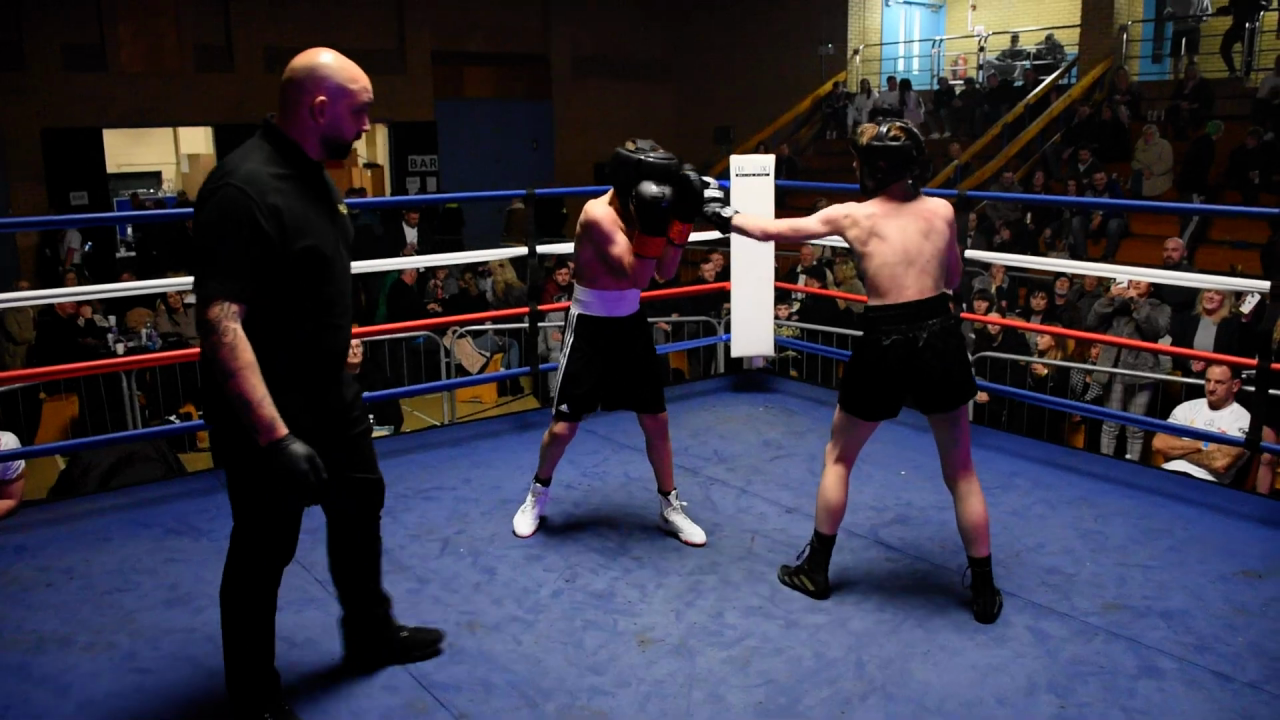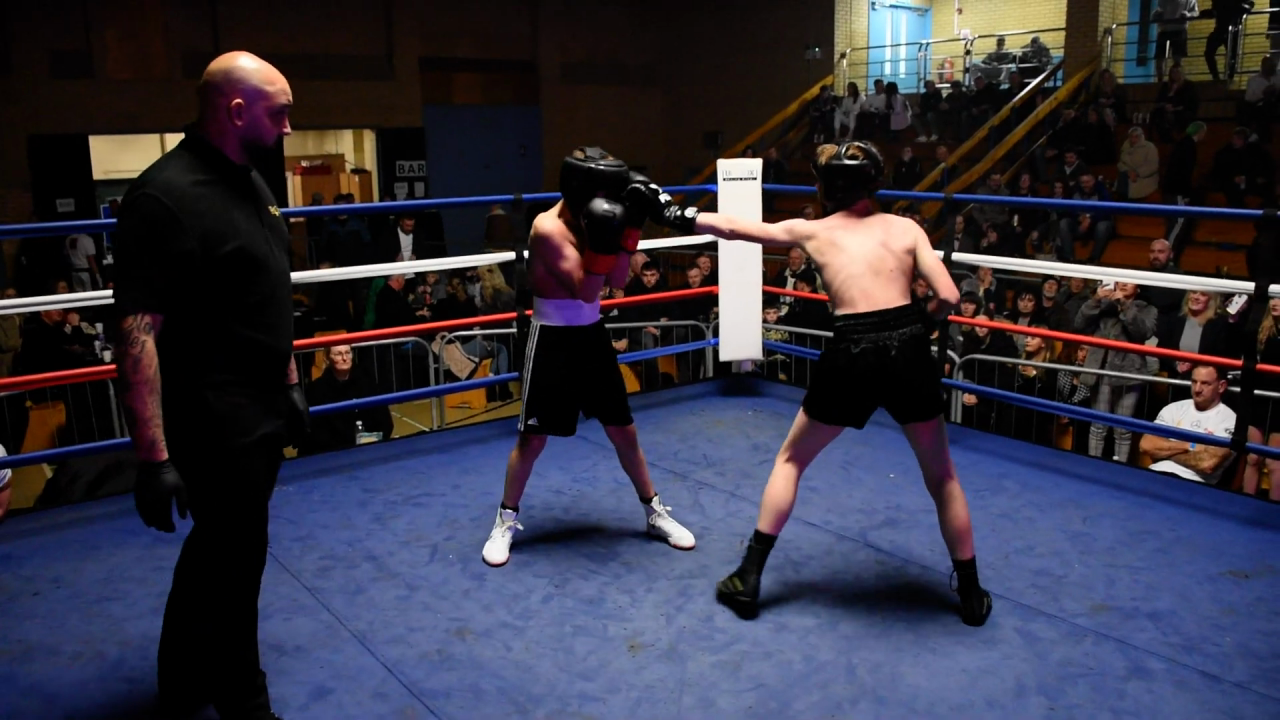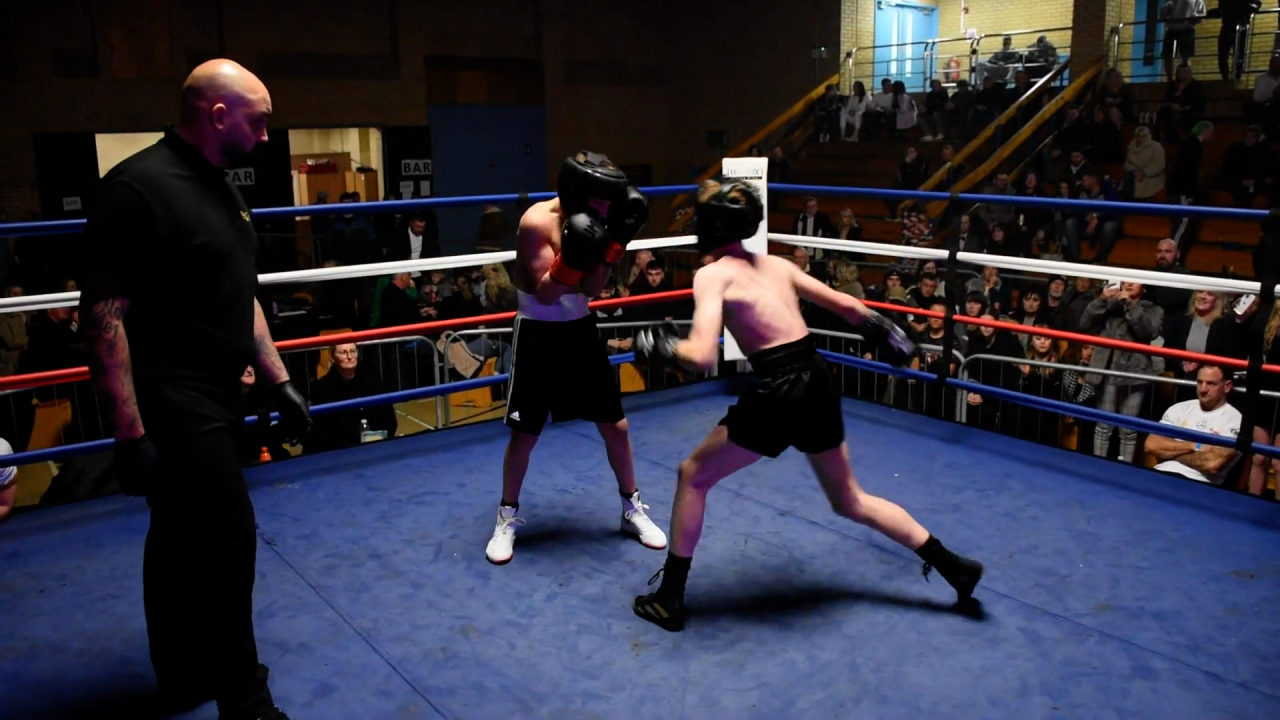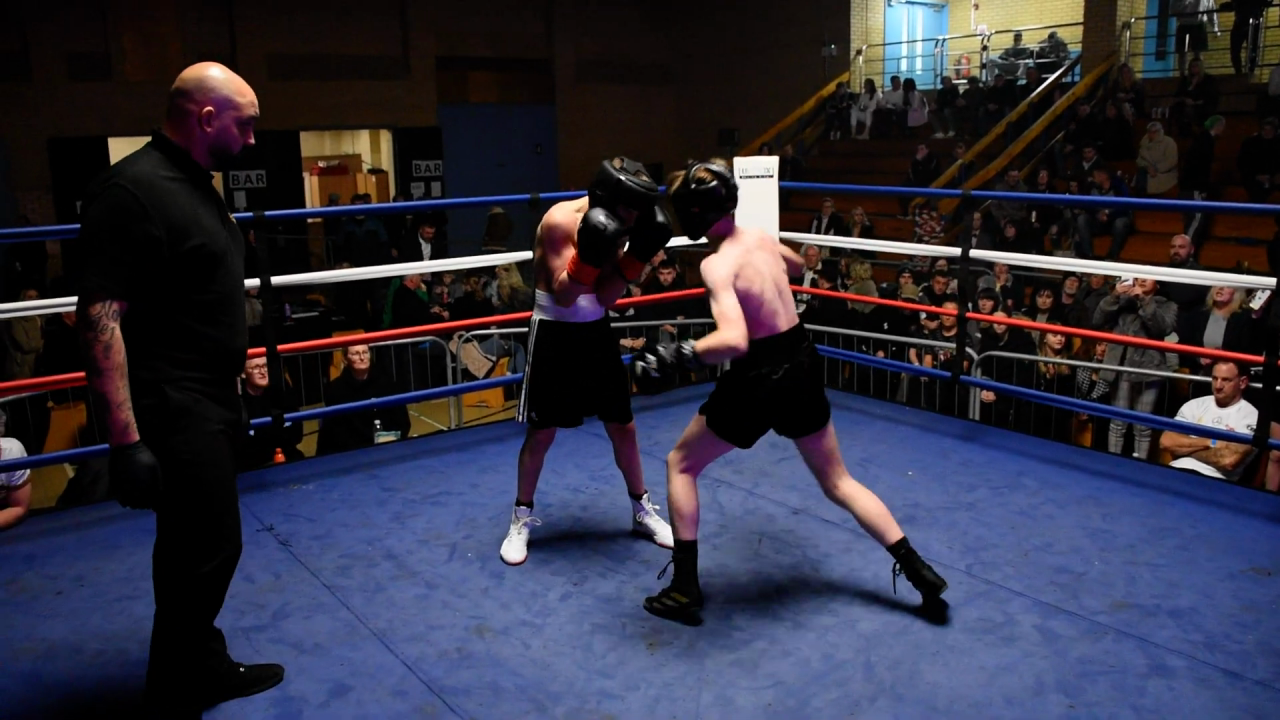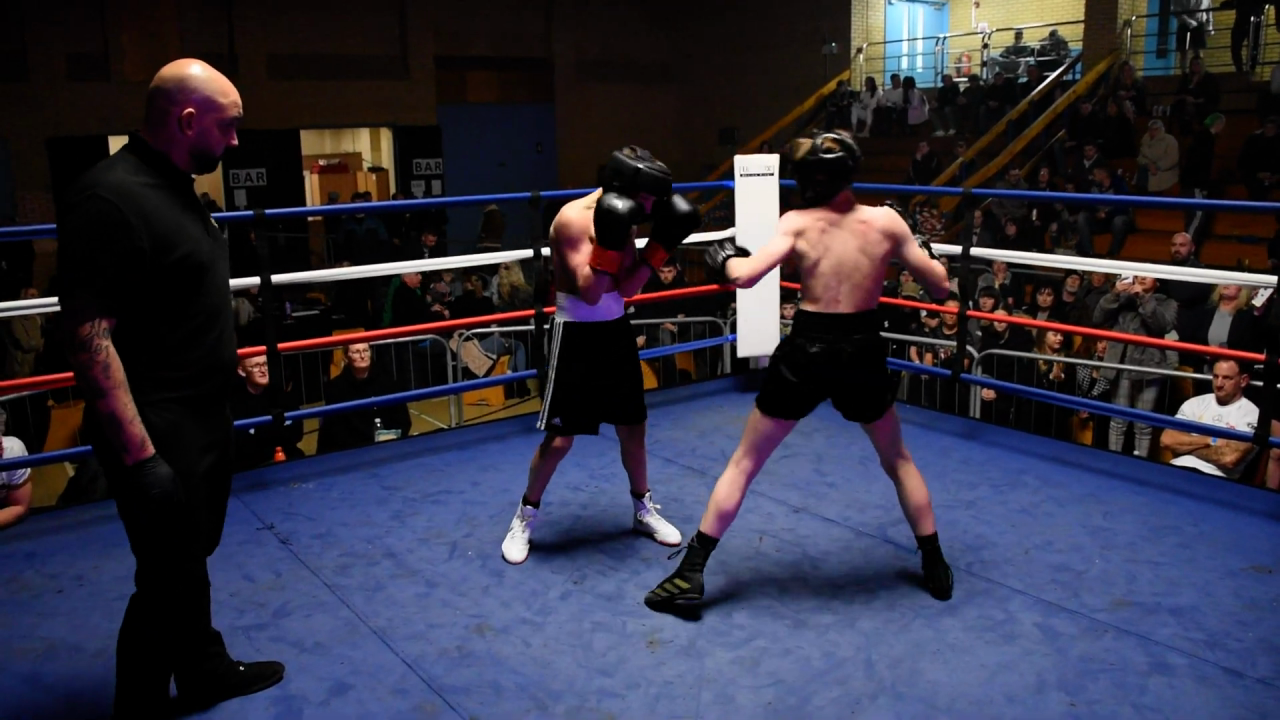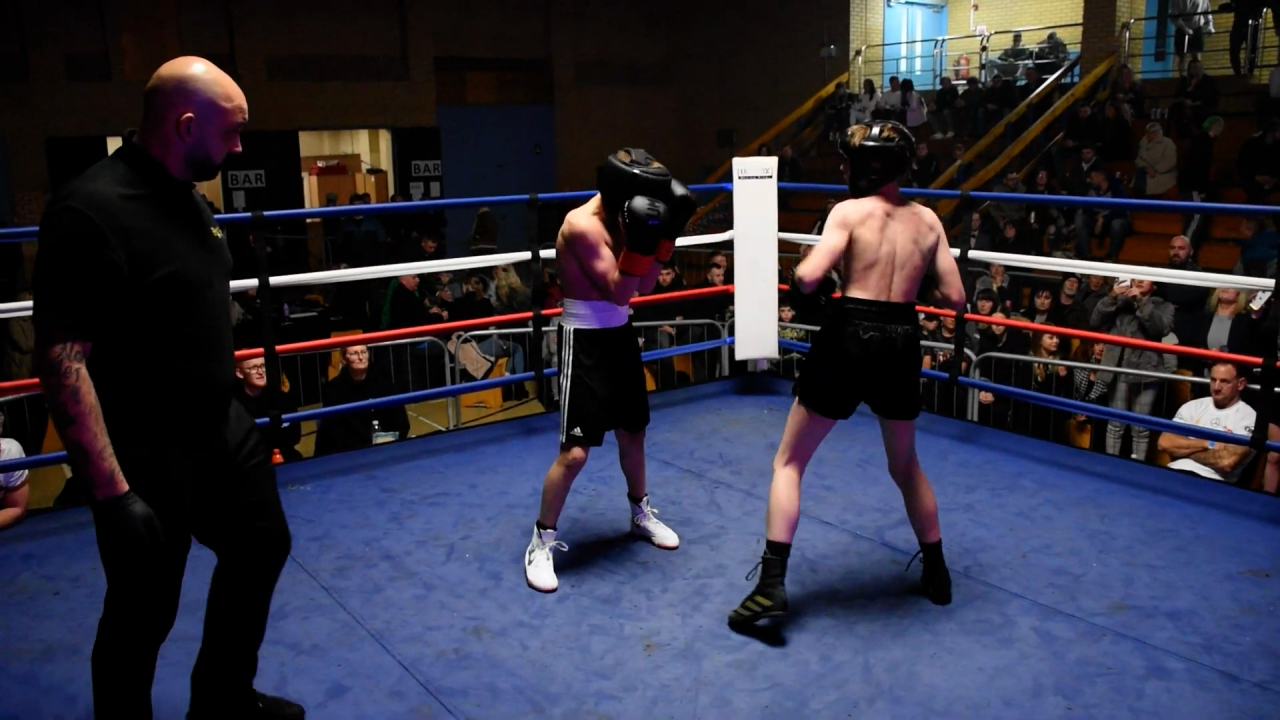
dt=0.3s
person 1, frame 1
left shoulder: (309, 176)
right shoulder: (243, 188)
right elbow: (223, 322)
right wrist: (273, 437)
left hip: (326, 392)
right hip: (263, 410)
left knee: (361, 502)
right knee: (264, 545)
left ankle: (372, 633)
person 1, frame 2
left shoulder: (248, 180)
right shoulder: (166, 196)
right elbow: (138, 334)
left wrist: (290, 384)
right wrist: (154, 456)
left hip: (263, 402)
right hip: (214, 414)
left knee: (228, 544)
right knee: (235, 551)
person 1, frame 3
left shoulder: (218, 187)
right shoulder: (140, 187)
right elbow: (105, 315)
left wrist: (279, 381)
right wrist: (131, 431)
left hip: (213, 400)
right hip: (172, 407)
left knee: (183, 538)
right knee: (228, 541)
person 1, frame 4
left shoulder: (197, 185)
right shoulder: (132, 189)
right elbow: (100, 319)
left wrist: (234, 399)
right wrist: (125, 438)
left hip: (208, 401)
right hip: (171, 409)
left knee: (190, 544)
right knee: (210, 550)
person 1, frame 5
left shoulder: (175, 188)
right shoulder: (110, 200)
right elbow: (90, 340)
right wrist: (141, 455)
left hip: (204, 418)
right hip: (158, 432)
left knee: (192, 554)
right knee: (167, 578)
person 1, frame 6
left shoulder: (184, 195)
right shoulder: (90, 212)
right elbow: (62, 362)
left wrist: (226, 411)
right wrist: (113, 491)
left hip: (220, 430)
right hip: (146, 456)
left knee: (262, 547)
right knee: (143, 610)
person 2, frame 1
left shoulder: (851, 216)
right shoulder: (942, 211)
left elbow: (771, 230)
left wrist: (721, 212)
left hip: (886, 346)
right hip: (941, 340)
left knee: (839, 456)
right knee: (960, 471)
left ankle: (815, 568)
right ankle: (983, 589)
person 2, frame 2
left shoulder: (813, 232)
right shoulder: (906, 229)
left elbow: (737, 228)
right elbow: (947, 297)
left wrist: (674, 212)
left hip: (852, 355)
right hip: (908, 350)
left knee: (791, 460)
right knee: (941, 476)
left ankle: (749, 575)
right ankle: (970, 591)
person 2, frame 3
left shoulder: (713, 277)
right shoulder: (776, 265)
left elbow: (701, 357)
right elbow: (844, 305)
left wrist: (661, 345)
right wrist: (883, 327)
left hip: (777, 394)
right hip: (815, 388)
left knee: (692, 477)
right knee: (849, 499)
left ankle: (670, 596)
right ankle: (951, 566)
person 2, frame 4
left shoulder: (719, 265)
right shoulder: (761, 237)
left elbow: (734, 340)
right elbow: (796, 266)
left wrist: (674, 355)
left hip: (760, 378)
right hip: (800, 369)
left knee: (681, 464)
right knee: (838, 483)
left ankle: (685, 587)
right ankle: (918, 570)
person 2, frame 5
left shoulder: (797, 223)
right shoulder: (888, 222)
left elbow: (745, 276)
right elbow: (943, 290)
left wrist: (721, 259)
right wrist: (911, 253)
left hip: (807, 353)
right hip: (862, 353)
left knee: (743, 462)
right knee: (897, 459)
left ankle: (690, 573)
right ankle: (935, 567)
person 2, frame 6
left shoulder: (849, 212)
right shoulder: (928, 220)
left elbow: (808, 278)
right elbow: (954, 298)
left wrist: (805, 288)
left hip: (848, 339)
right hip: (901, 343)
left knee: (789, 462)
right knee: (906, 467)
left ankle: (771, 586)
right ankle: (936, 573)
person 3, frame 1
left shoulder: (640, 210)
right shoulder: (598, 215)
left elbow: (666, 270)
right elbow: (637, 277)
left wrist: (682, 216)
right wrist: (652, 226)
left hip: (631, 325)
right hip: (590, 327)
left knee: (656, 421)
right knee: (563, 427)
left ankle: (670, 506)
right ankle: (537, 493)
person 3, frame 2
left shoulder: (597, 221)
right shoulder: (549, 228)
left elbow: (616, 281)
right elbow: (587, 291)
left wrist: (630, 225)
right wrist: (601, 241)
left hip: (591, 334)
right hip: (554, 339)
left knee: (624, 431)
right knee: (531, 439)
left ankle: (655, 512)
right ankle: (505, 521)
person 3, frame 3
left shoulder: (589, 222)
right shoulder: (536, 221)
left elbow: (593, 289)
right elbow: (547, 293)
left wrist: (618, 239)
right wrist: (573, 257)
left hip: (580, 330)
right hip: (538, 334)
left knee: (616, 427)
right knee: (524, 434)
left ankle: (632, 509)
right ankle: (507, 519)
person 3, frame 4
left shoulder: (609, 227)
right shoulder: (560, 220)
left elbow: (607, 298)
right elbow: (564, 294)
left wrist: (640, 251)
right wrist: (591, 253)
left hip: (595, 331)
right hip: (554, 333)
left knee: (623, 428)
right knee: (541, 433)
left ankle: (643, 510)
right ankle: (522, 519)
person 3, frame 5
left shoulder: (621, 220)
right shoulder: (573, 219)
left elbow: (628, 288)
right elbow: (589, 292)
left wrist: (664, 241)
right wrist: (612, 242)
left hip: (616, 331)
right hip: (577, 336)
left knee: (633, 428)
right knee: (559, 440)
left ankle: (644, 508)
right ankle: (525, 515)
person 3, frame 6
left shoulder: (623, 221)
right shoulder: (582, 226)
left elbow: (641, 287)
right elbow: (620, 292)
left wrist: (666, 235)
right wrist: (641, 244)
left hip: (619, 335)
right hip: (584, 342)
left knee: (633, 433)
right knee: (575, 452)
left ankle: (640, 512)
right ankle: (542, 541)
